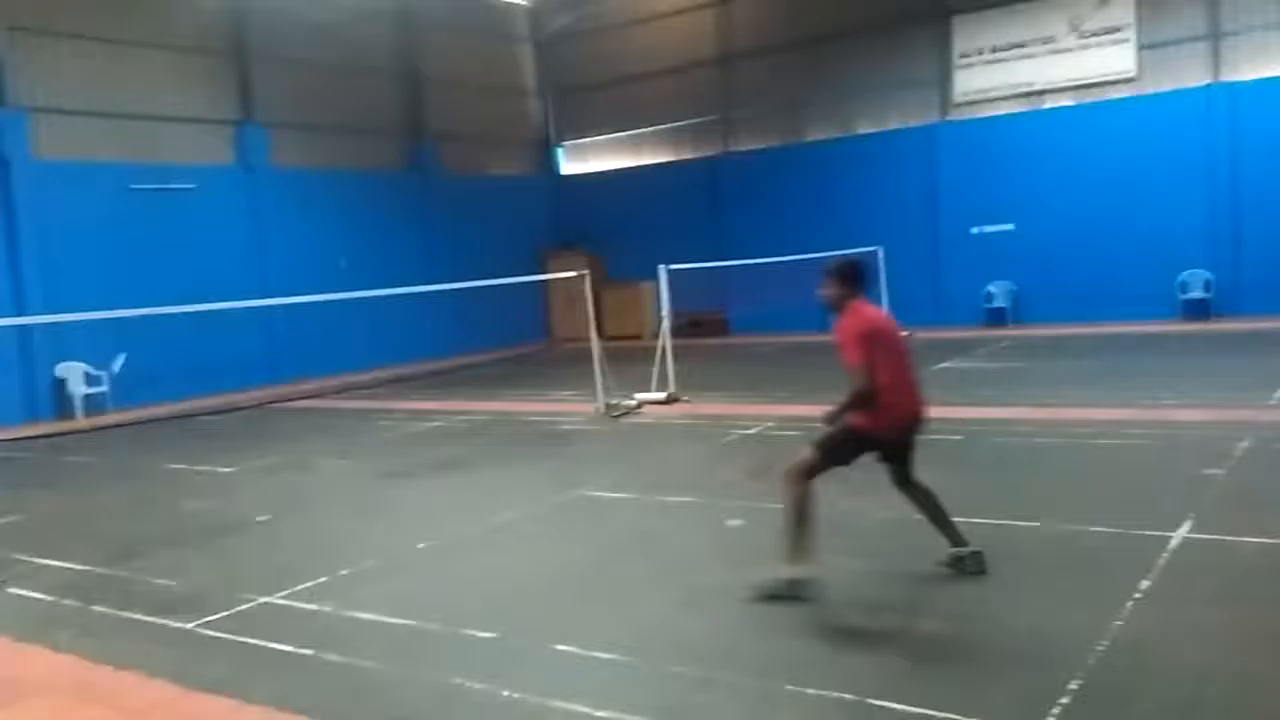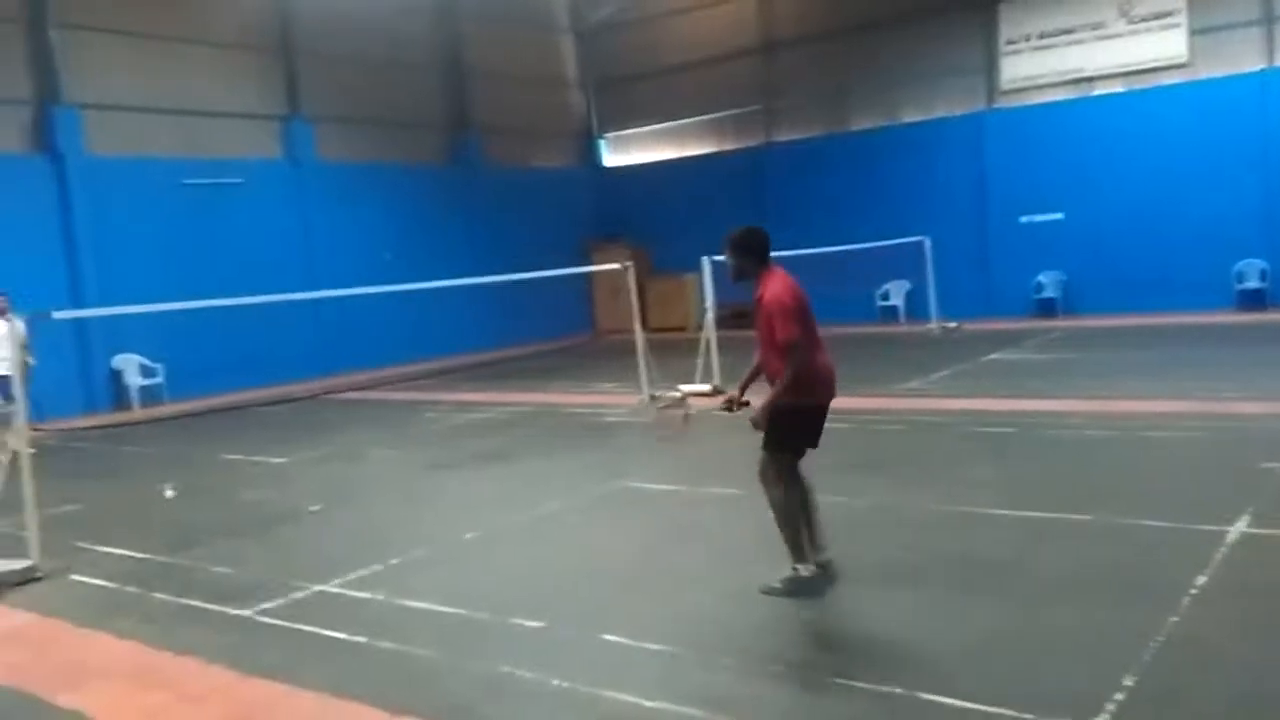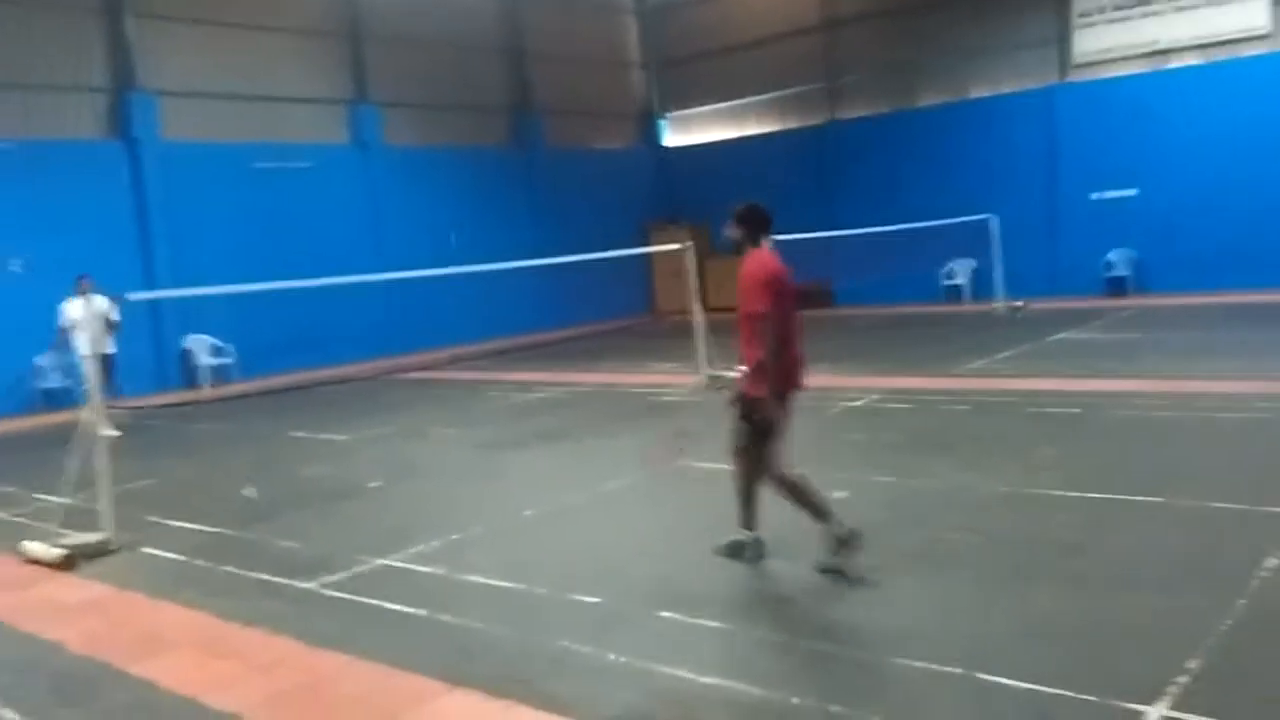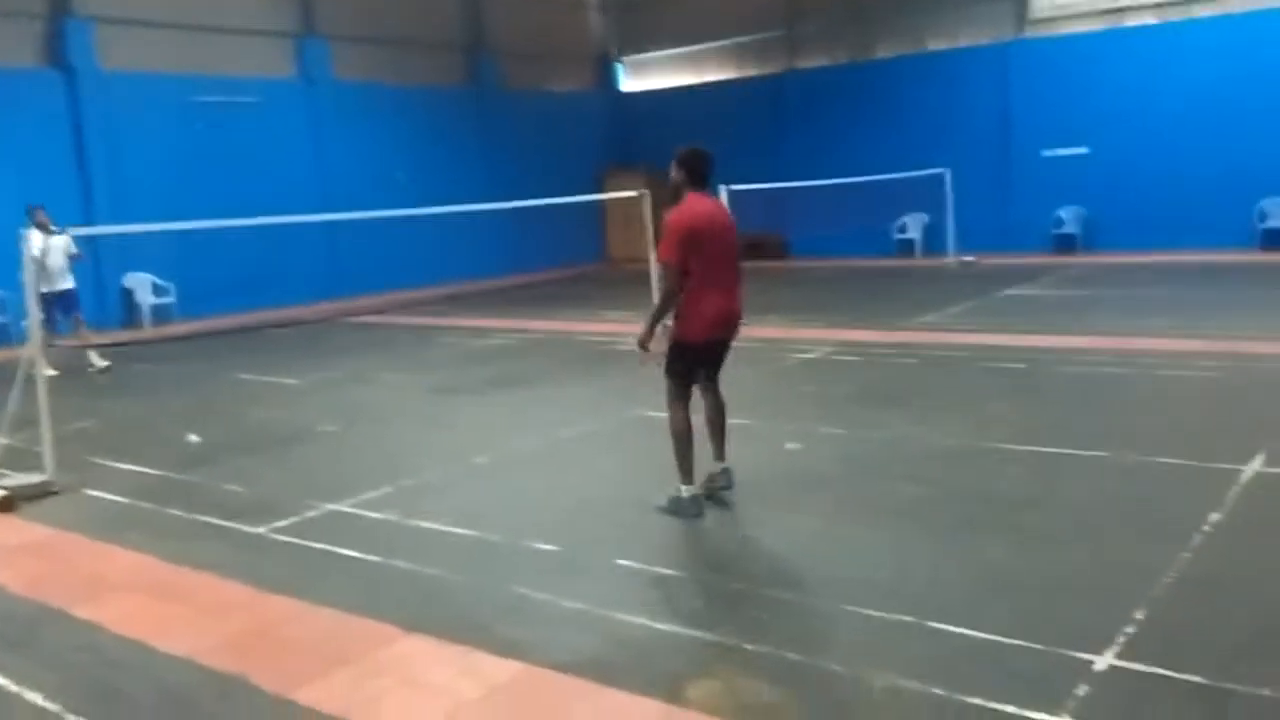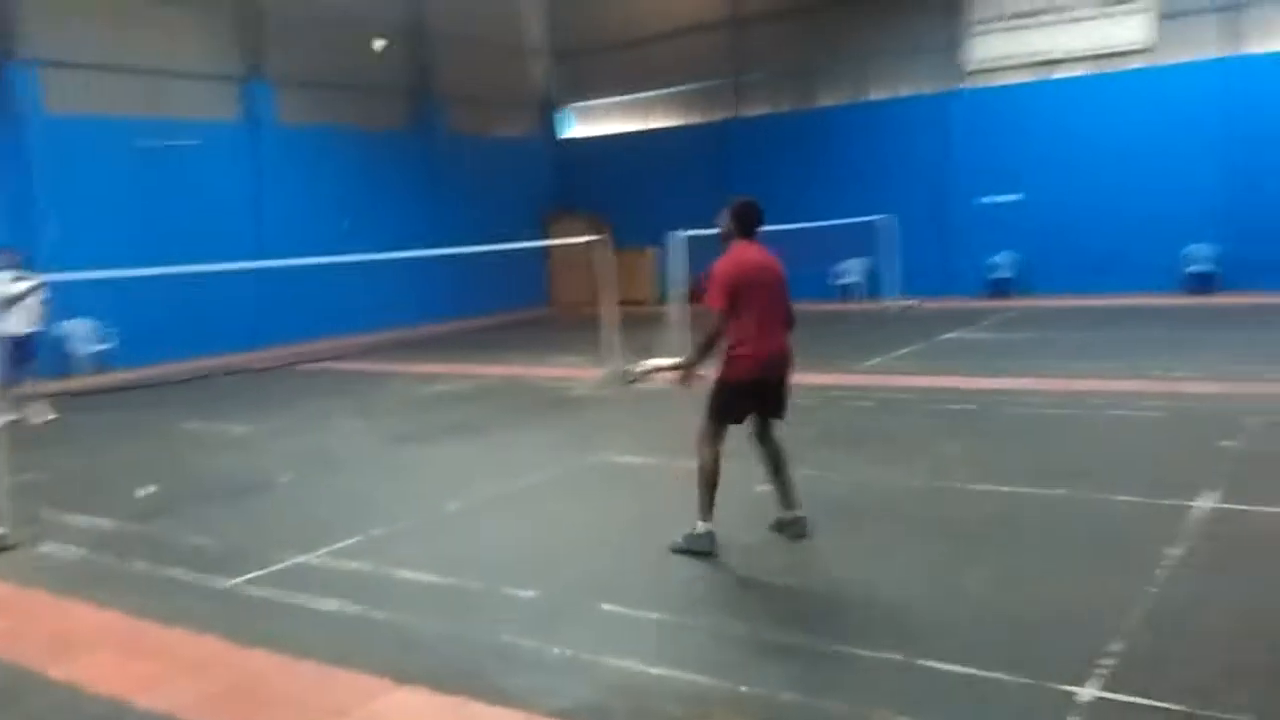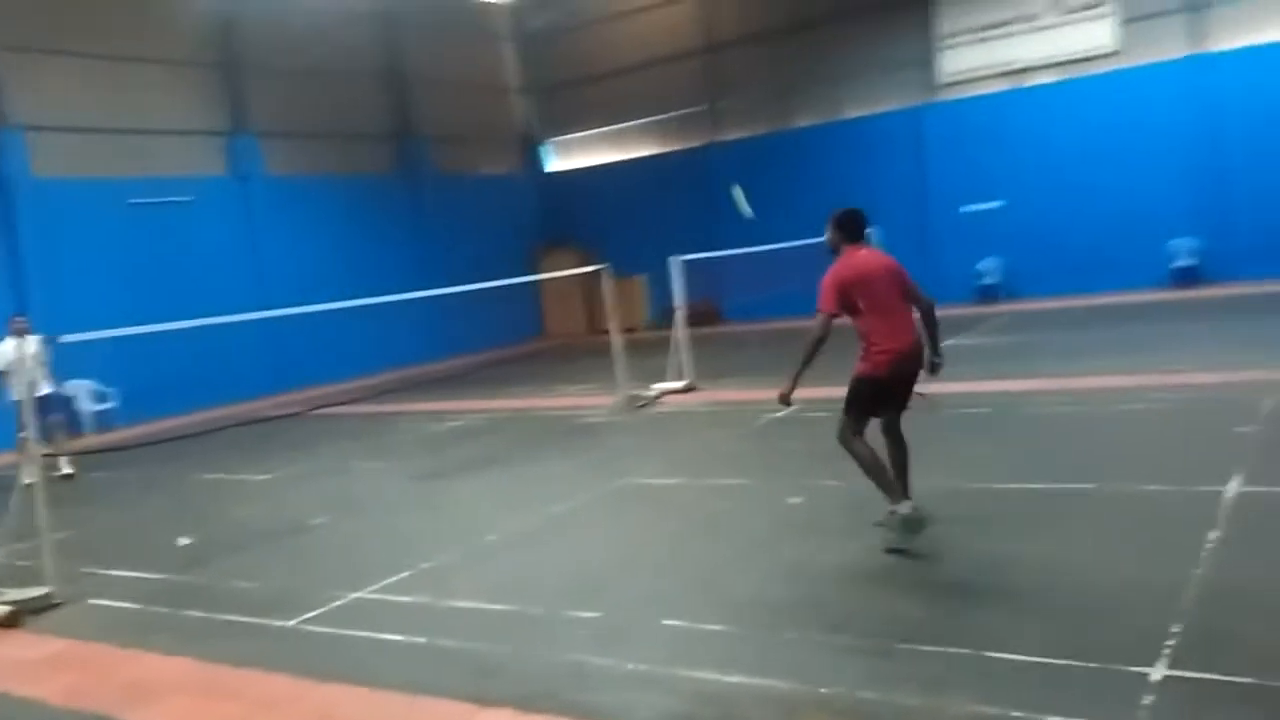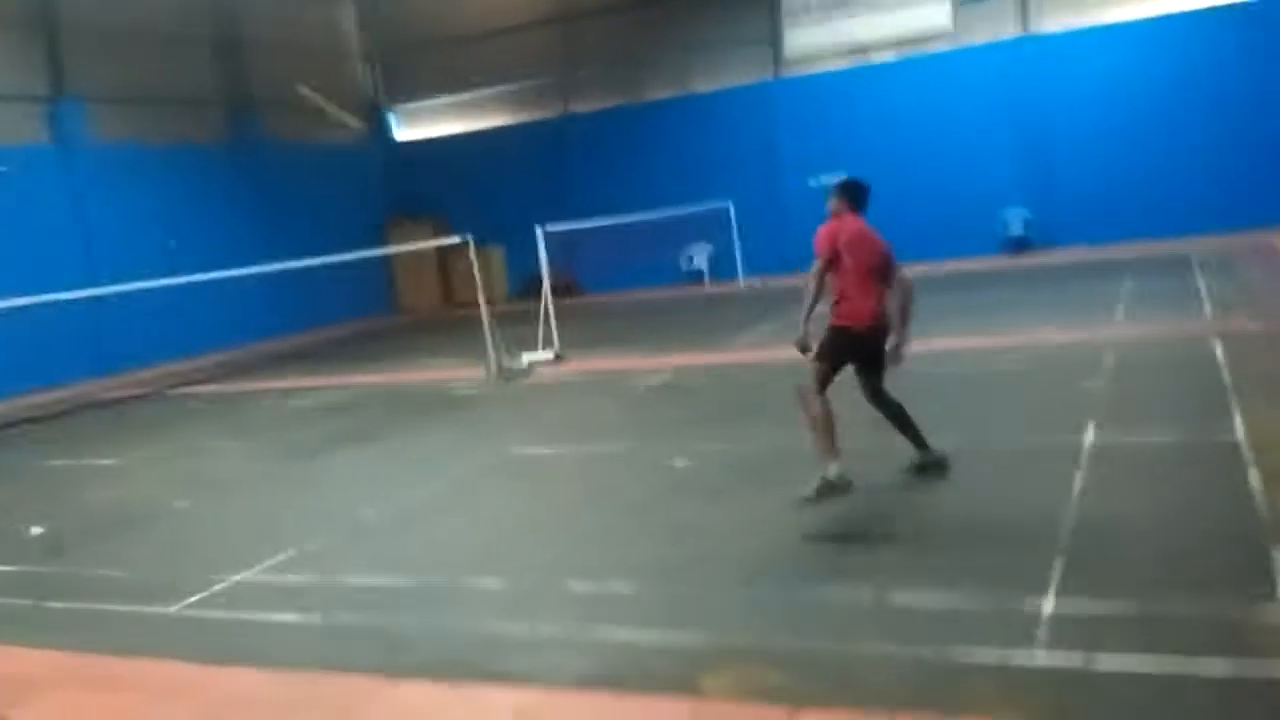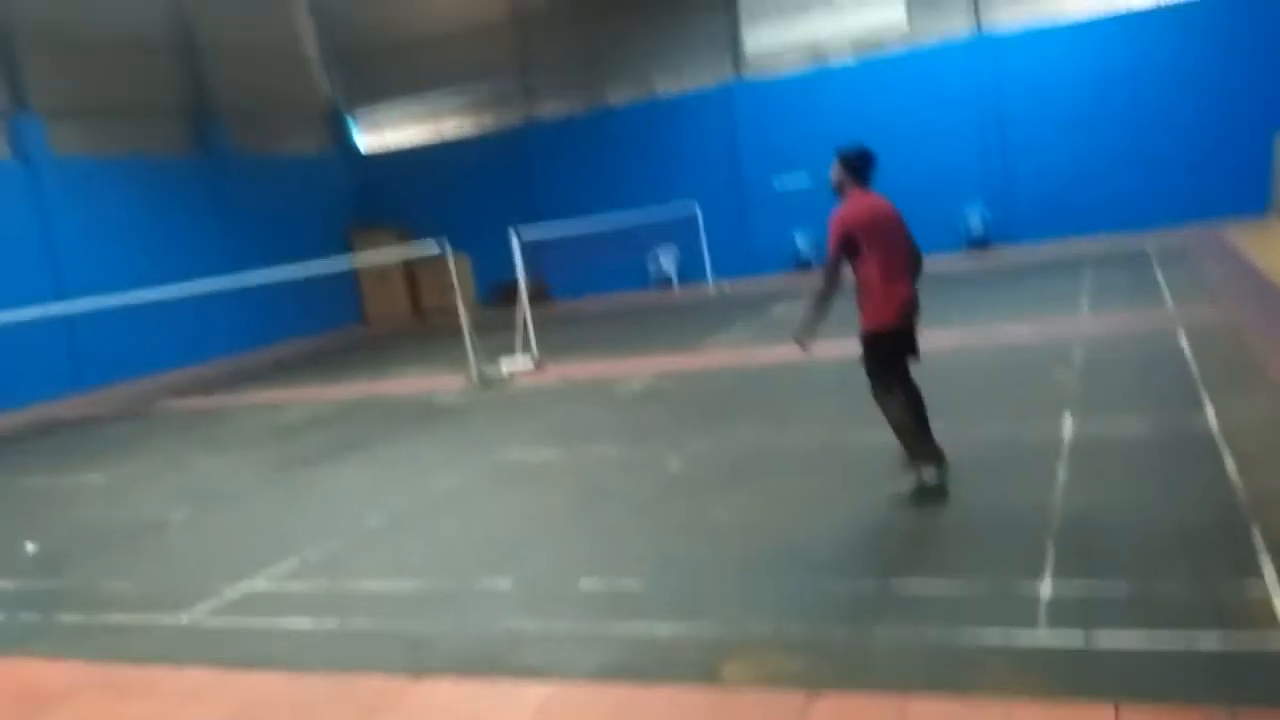
dt=0.5s
person 1, frame 1
left shoulder: (852, 323)
right shoulder: (877, 316)
left elbow: (864, 386)
left wrist: (836, 412)
right wrist: (845, 411)
left hip: (877, 417)
right hip: (906, 413)
left knee: (798, 473)
right knee: (905, 481)
left ankle: (797, 573)
right ankle: (965, 551)
person 1, frame 2
left shoulder: (777, 295)
right shoulder: (770, 285)
left elbow: (799, 362)
left wrist: (768, 406)
right wrist: (742, 387)
left hip: (803, 393)
right hip: (809, 389)
left knee: (771, 473)
right knee: (784, 469)
left ankle: (805, 572)
right ankle: (817, 556)
person 1, frame 3
left shoulder: (755, 269)
right shoulder: (769, 263)
left elbow: (771, 336)
left wrist: (771, 395)
right wrist: (748, 382)
left hip: (768, 380)
right hip: (763, 379)
left knee: (764, 464)
right knee: (743, 449)
left ankle: (838, 530)
right ankle: (748, 536)
person 1, frame 4
left shoulder: (678, 218)
right shoulder: (723, 213)
left elbow: (673, 285)
left wrist: (650, 327)
left hip: (695, 321)
right hip: (726, 316)
left knee: (677, 400)
right knee: (709, 386)
left ankle: (688, 492)
right ankle: (719, 470)
person 1, frame 5
left shoulder: (726, 266)
right shoulder: (772, 262)
left elbow: (717, 327)
right elbow: (788, 318)
left wrist: (692, 363)
left hip: (744, 363)
right hip: (776, 360)
left knee: (709, 437)
right knee: (764, 433)
left ankle: (703, 529)
right ankle: (792, 514)
person 1, frame 6
left shoulder: (838, 273)
right shoulder: (887, 262)
left elbow: (820, 333)
right elbow: (926, 307)
left wrist: (793, 381)
right wrist: (934, 350)
left hip: (880, 361)
right hip: (911, 354)
left knee: (850, 434)
right knee: (891, 426)
left ankle: (903, 509)
right ankle: (903, 507)
person 1, frame 7
left shoulder: (832, 230)
right shoulder: (875, 240)
left elbow: (818, 276)
right elbow: (904, 289)
left wrist: (804, 323)
right wrist: (900, 337)
left hip: (850, 323)
right hip: (876, 325)
left knee: (811, 390)
right knee: (875, 391)
left ankle: (832, 471)
right ankle: (928, 454)
person 1, frame 8
left shoulder: (844, 215)
right shoulder: (886, 208)
left elbow: (831, 278)
right elbow: (915, 256)
left wrist: (809, 324)
left hip: (880, 315)
right hip: (903, 306)
left knee: (885, 392)
right knee: (900, 379)
left ankle: (929, 473)
right ankle: (929, 452)
